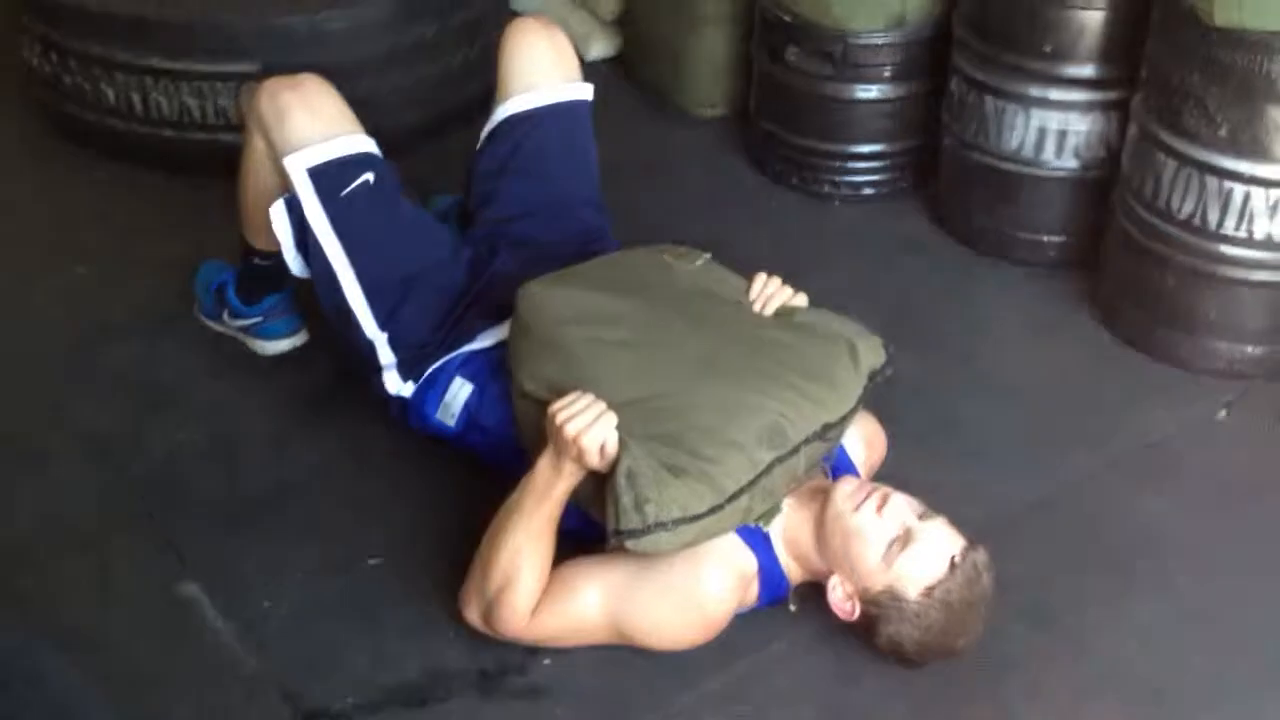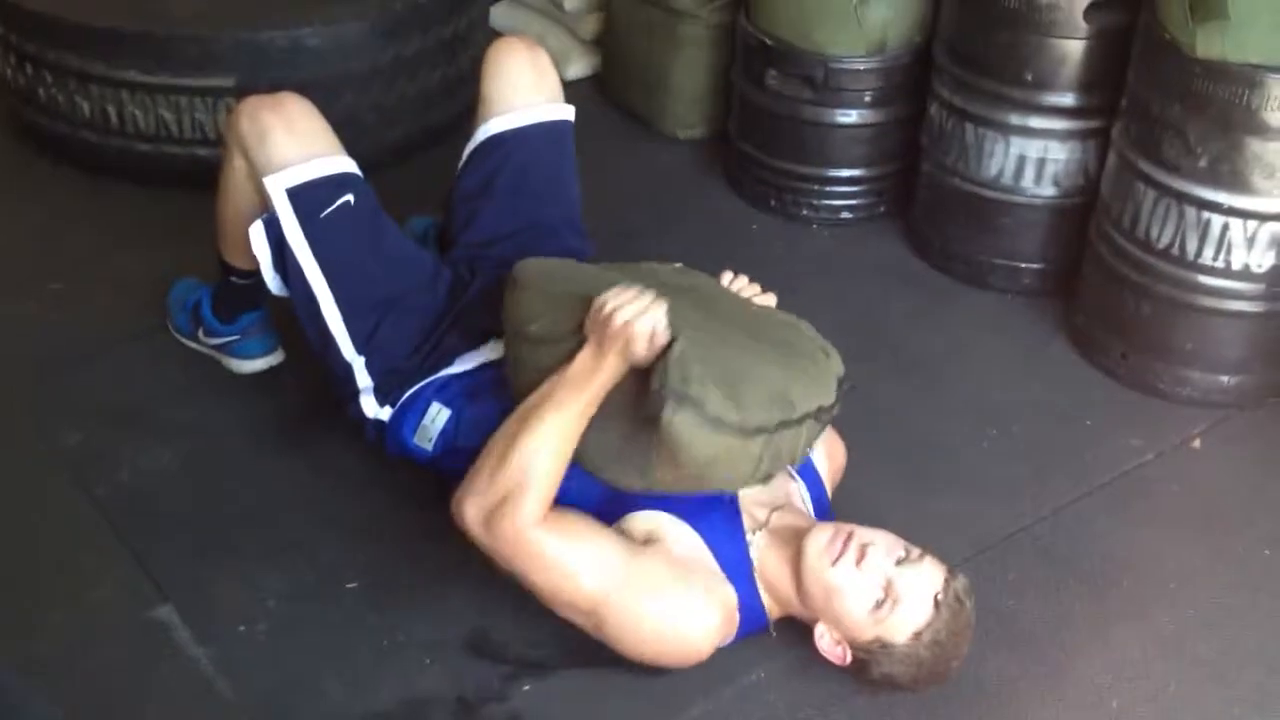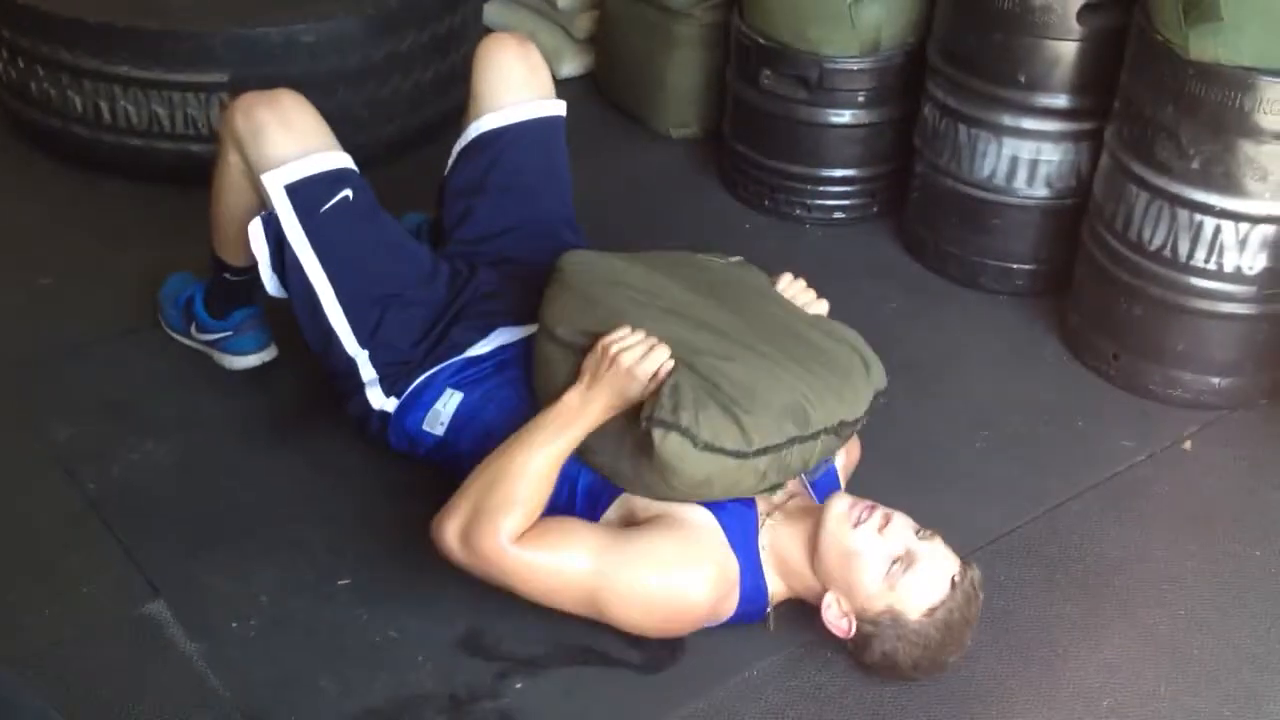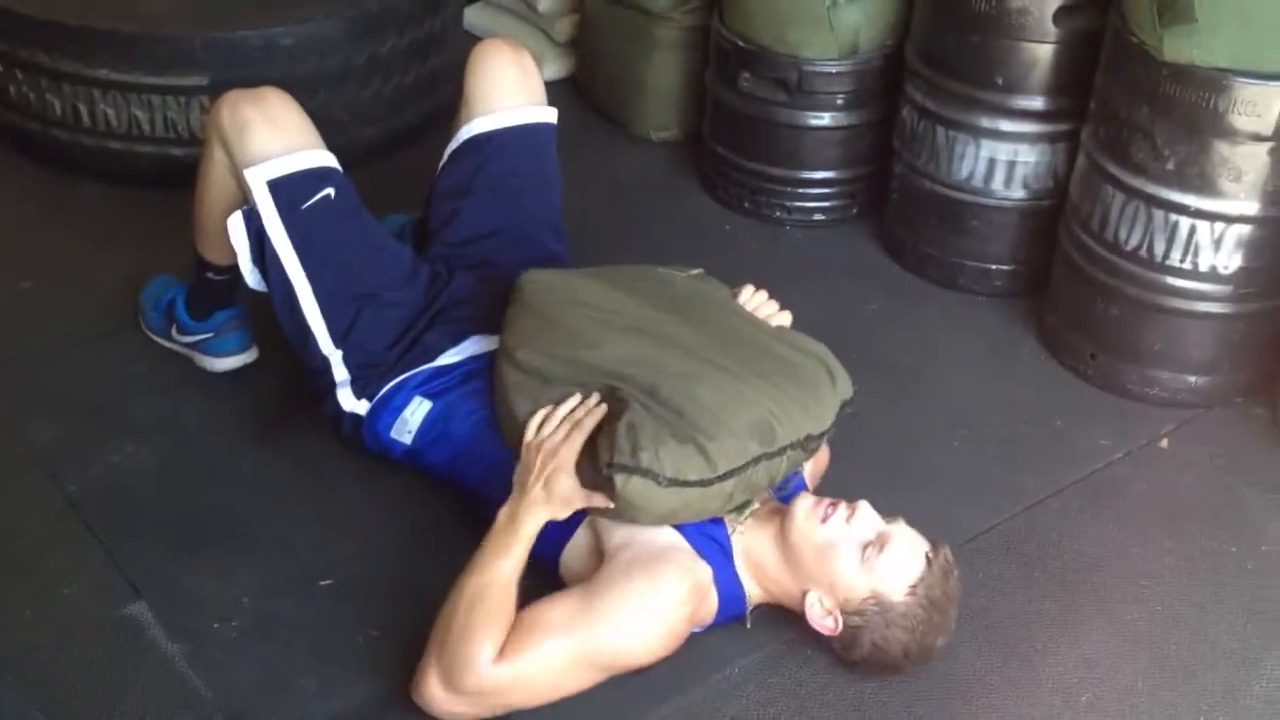
dt=0.4s
person 1, frame 1
left shoulder: (705, 589)
right shoulder: (853, 446)
left elbow: (492, 609)
left wrist: (561, 461)
right wrist: (780, 326)
left hip: (449, 351)
left knee: (287, 100)
right knee: (533, 38)
left ankle: (258, 299)
right ankle: (475, 229)
person 1, frame 2
left shoulder: (687, 613)
right shoulder: (816, 467)
left elbow: (489, 512)
left wrist: (597, 361)
left hip: (425, 373)
left knee: (269, 119)
right knee: (516, 57)
left ankle: (232, 315)
right ankle: (456, 254)
person 1, frame 3
left shoulder: (691, 579)
right shoulder: (826, 455)
left elbow: (468, 533)
left wrist: (590, 398)
left hip: (422, 369)
right hip: (536, 304)
left knee: (264, 116)
right knee: (506, 51)
left ankle: (225, 315)
right ankle: (446, 250)
person 1, frame 4
left shoulder: (668, 595)
right shoulder: (793, 468)
left wrist: (524, 506)
left hip: (400, 369)
right hip: (518, 306)
left knee: (249, 114)
right knee: (500, 59)
left ankle: (206, 317)
right ankle: (431, 247)
